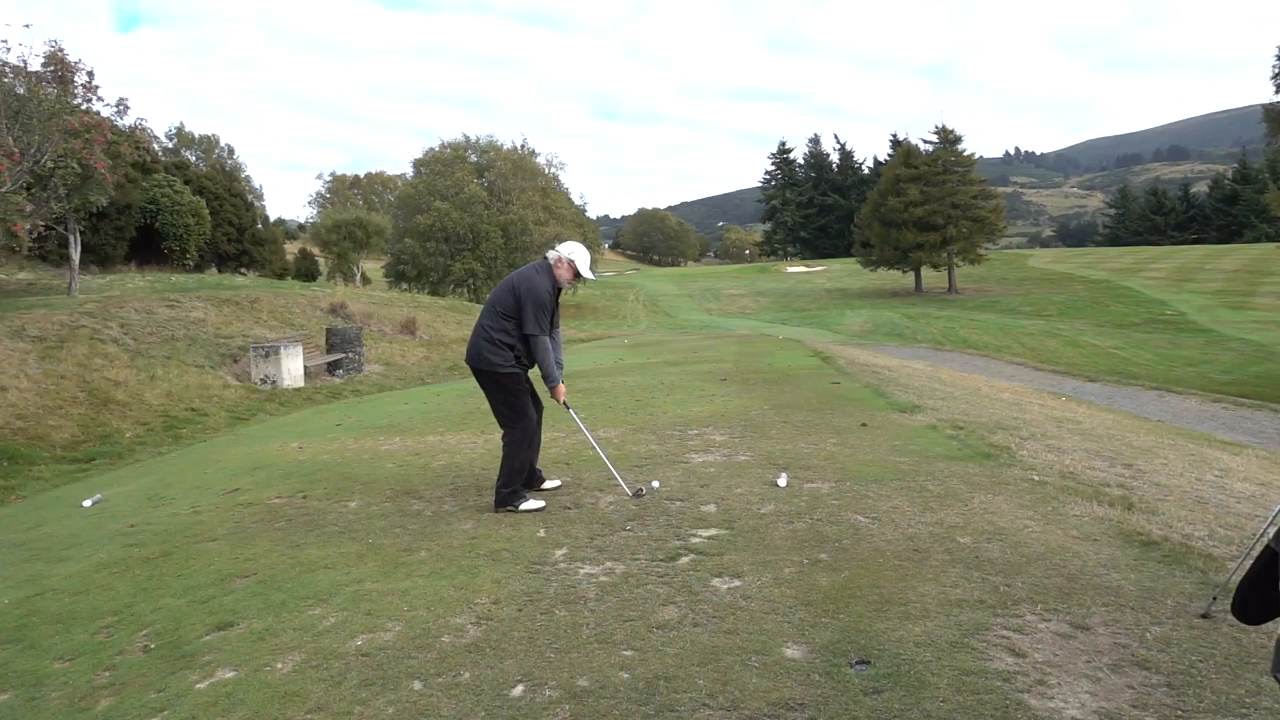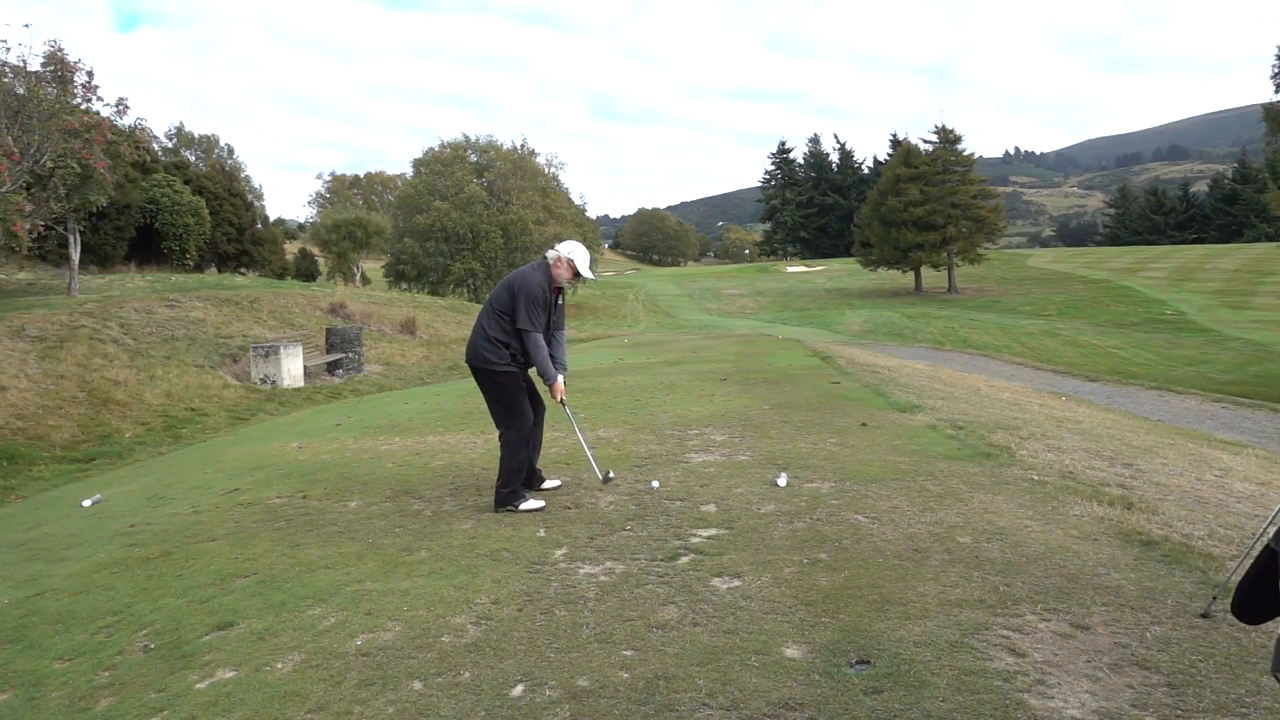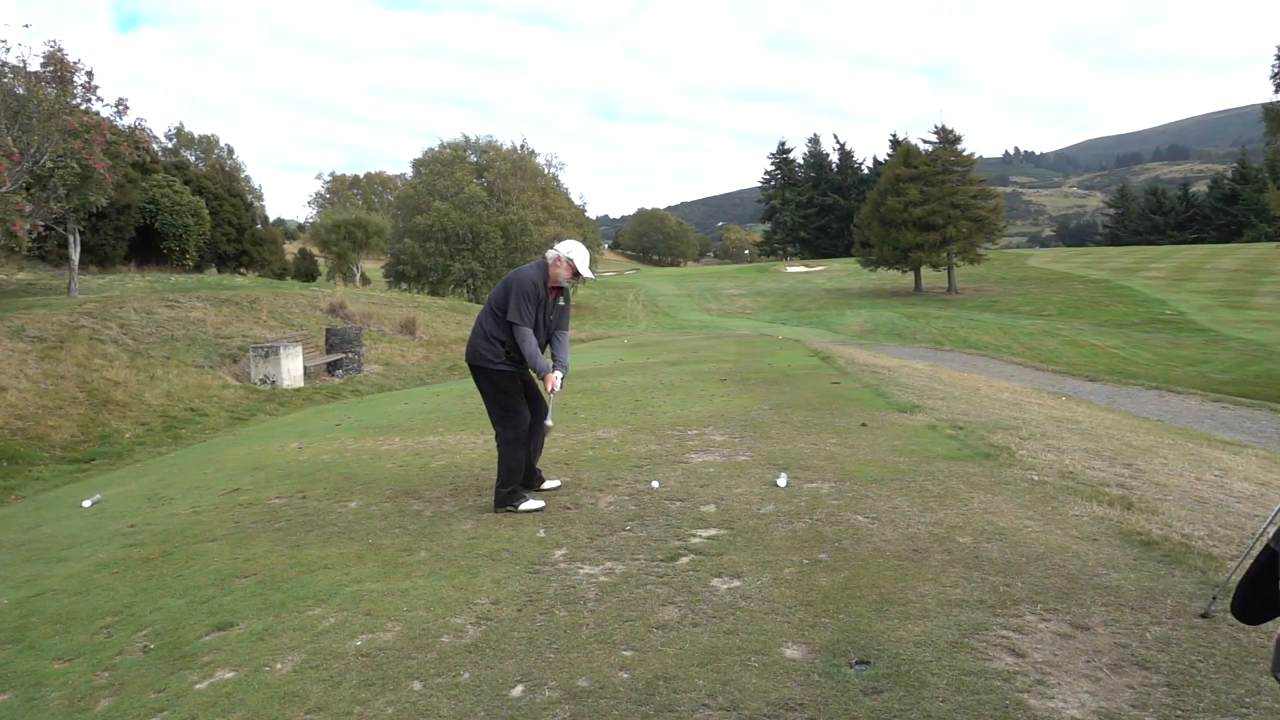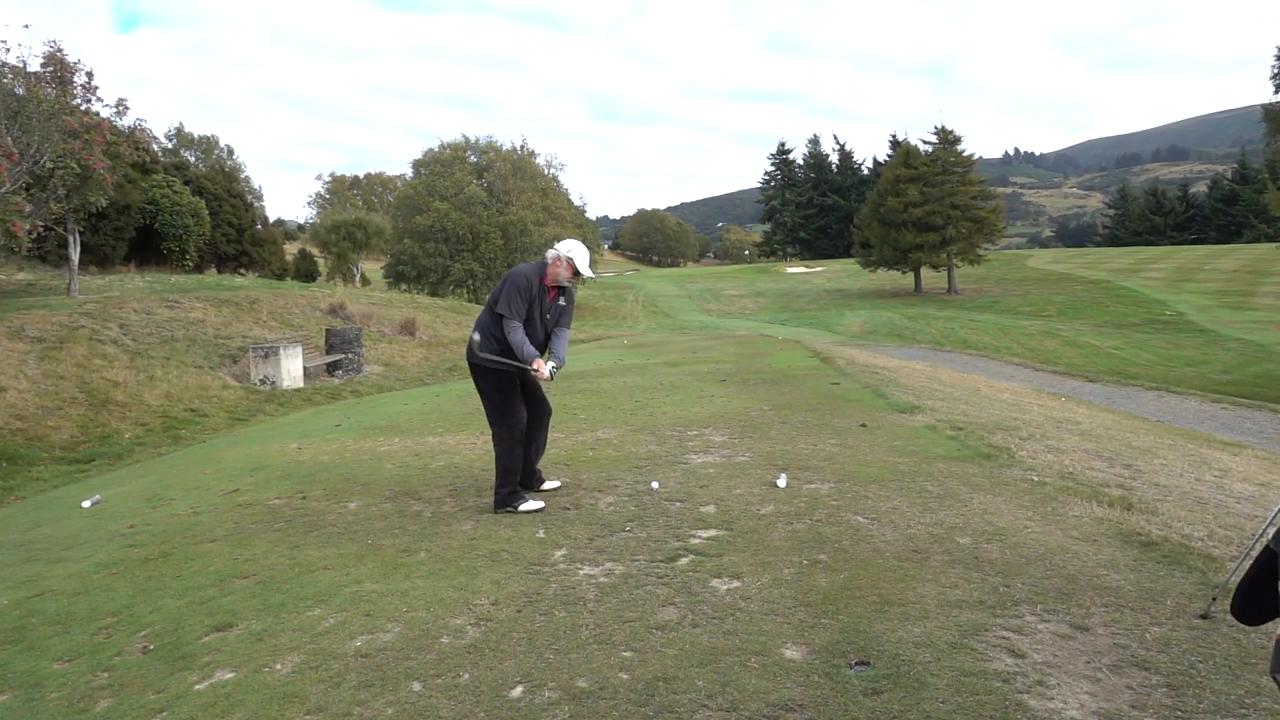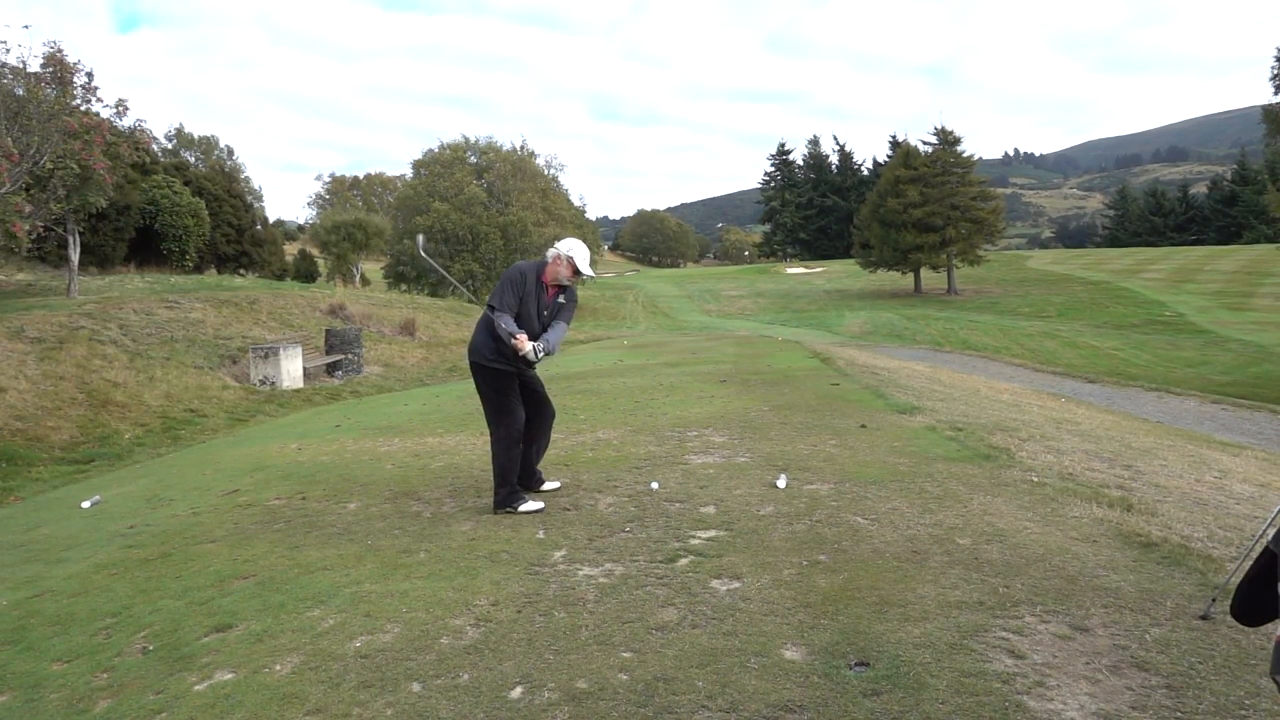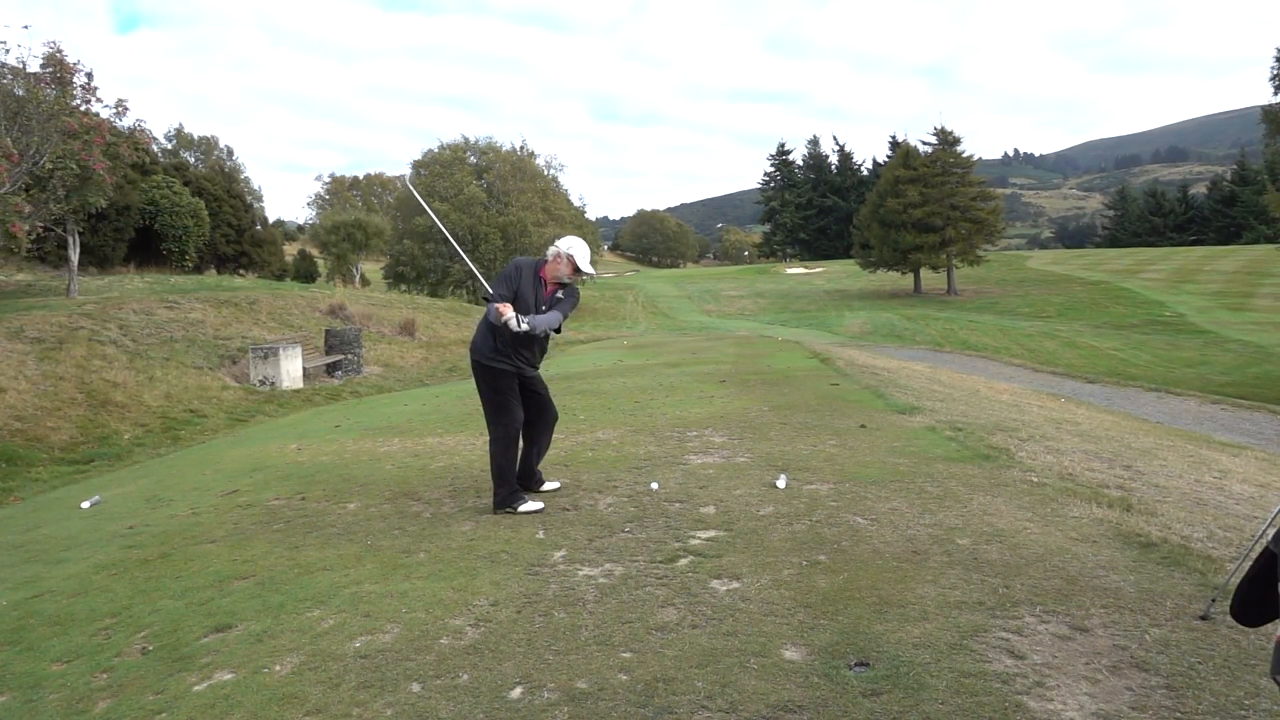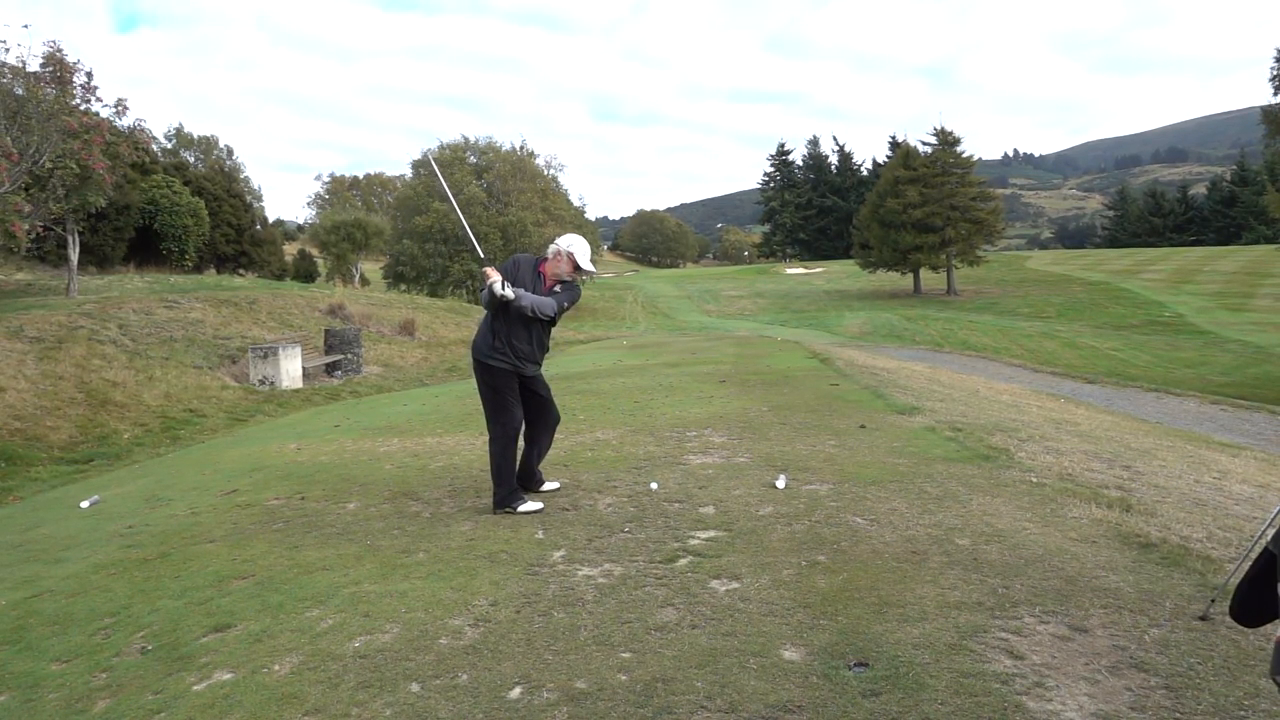
dt=0.7s
person 1, frame 1
left shoulder: (548, 282)
right shoulder: (537, 285)
left elbow: (552, 332)
right elbow: (538, 339)
left wrist: (557, 374)
right wrist: (553, 382)
left hip: (504, 357)
right hip: (494, 358)
left knee: (532, 412)
right knee: (521, 422)
left ankle: (529, 477)
right ankle: (508, 495)
person 1, frame 2
left shoulder: (555, 286)
right shoulder: (532, 283)
left elbow: (556, 331)
right elbow: (533, 337)
left wrist: (560, 374)
right wrist: (551, 380)
left hip: (509, 357)
right hip: (493, 357)
left knee: (534, 411)
right knee: (518, 422)
left ankle: (529, 477)
right ankle: (508, 495)
person 1, frame 3
left shoulder: (561, 289)
right shoulder: (527, 280)
left elbow: (560, 332)
right elbow: (523, 332)
left wrist: (559, 370)
right wrist: (544, 371)
left hip: (513, 359)
right hip: (491, 357)
left knee: (537, 412)
right knee: (515, 422)
left ankle: (528, 477)
right ankle: (508, 495)
person 1, frame 4
left shoulder: (565, 293)
right shoulder: (523, 277)
left elbow: (561, 332)
right elbow: (512, 326)
left wrist: (552, 363)
right wrist: (533, 358)
left hip: (518, 361)
right hip: (490, 357)
left knee: (539, 412)
right knee: (512, 422)
left ankle: (528, 477)
right ankle: (507, 496)
person 1, frame 5
left shoulder: (568, 294)
right shoulder: (521, 273)
left elbow: (559, 328)
right elbow: (501, 316)
left wrist: (538, 347)
right wrist: (518, 337)
left hip: (521, 363)
right hip: (492, 357)
left knee: (542, 414)
right knee: (510, 423)
left ankle: (528, 477)
right ankle: (507, 496)
person 1, frame 6
left shoulder: (569, 293)
right shoulder: (519, 269)
left elbow: (552, 320)
right elbow: (493, 309)
left wrist: (521, 322)
right wrist: (505, 318)
left hip: (525, 364)
right hip: (493, 358)
left knee: (545, 416)
right knee: (508, 423)
left ankle: (528, 478)
right ankle: (507, 497)
person 1, frame 7
left shoulder: (570, 289)
right shoulder: (519, 265)
left elbow: (545, 307)
right elbow: (488, 301)
left wrist: (508, 291)
right wrist: (494, 290)
left hip: (528, 364)
right hip: (494, 357)
left knee: (546, 417)
right knee: (507, 423)
left ankle: (528, 478)
right ankle: (506, 497)
